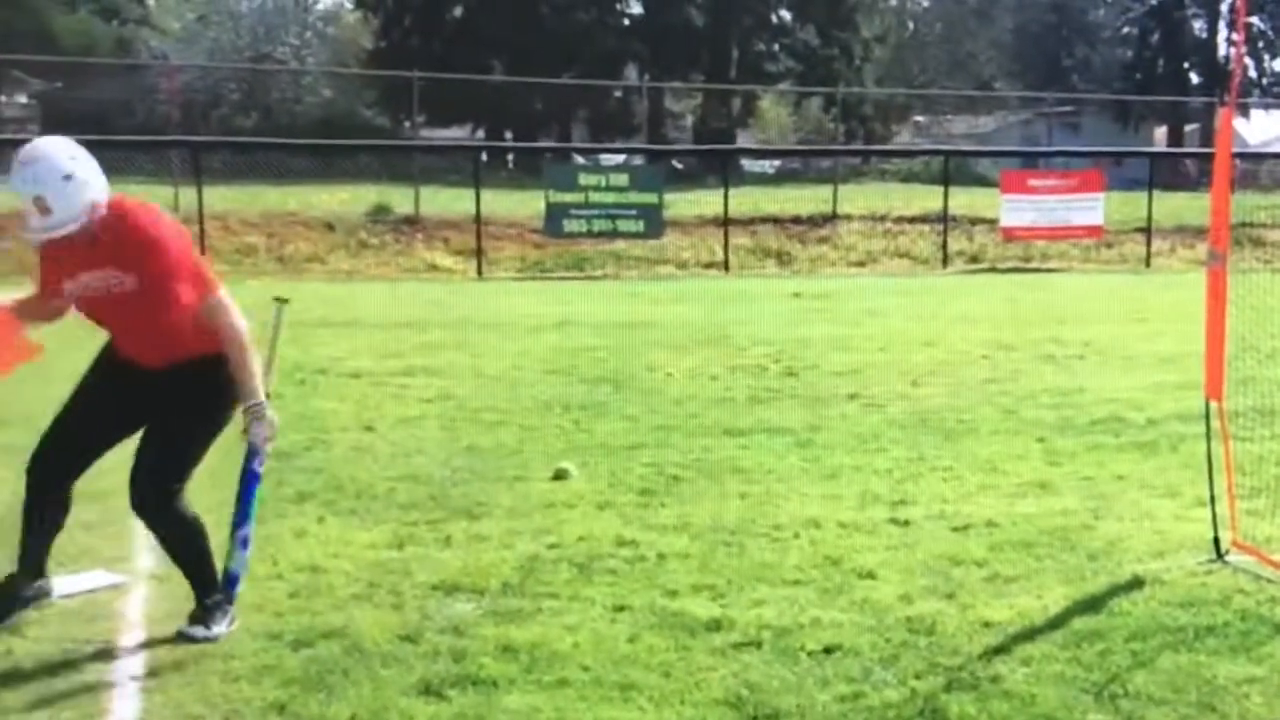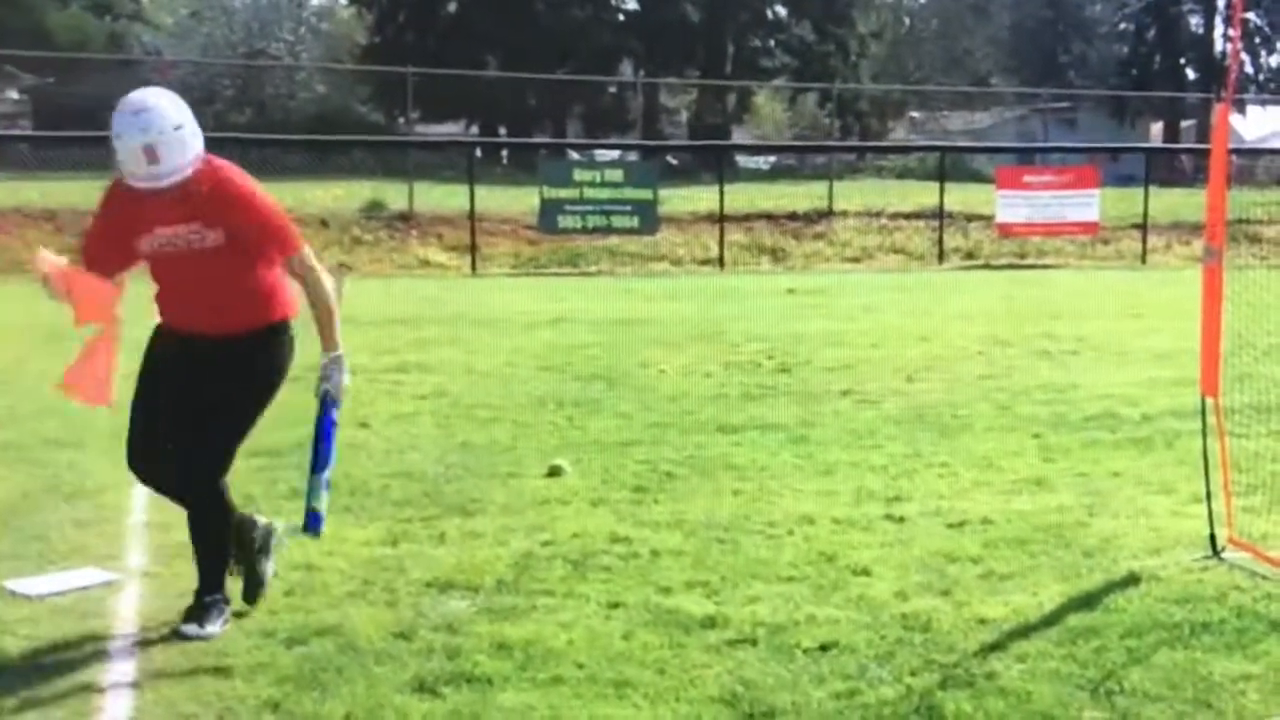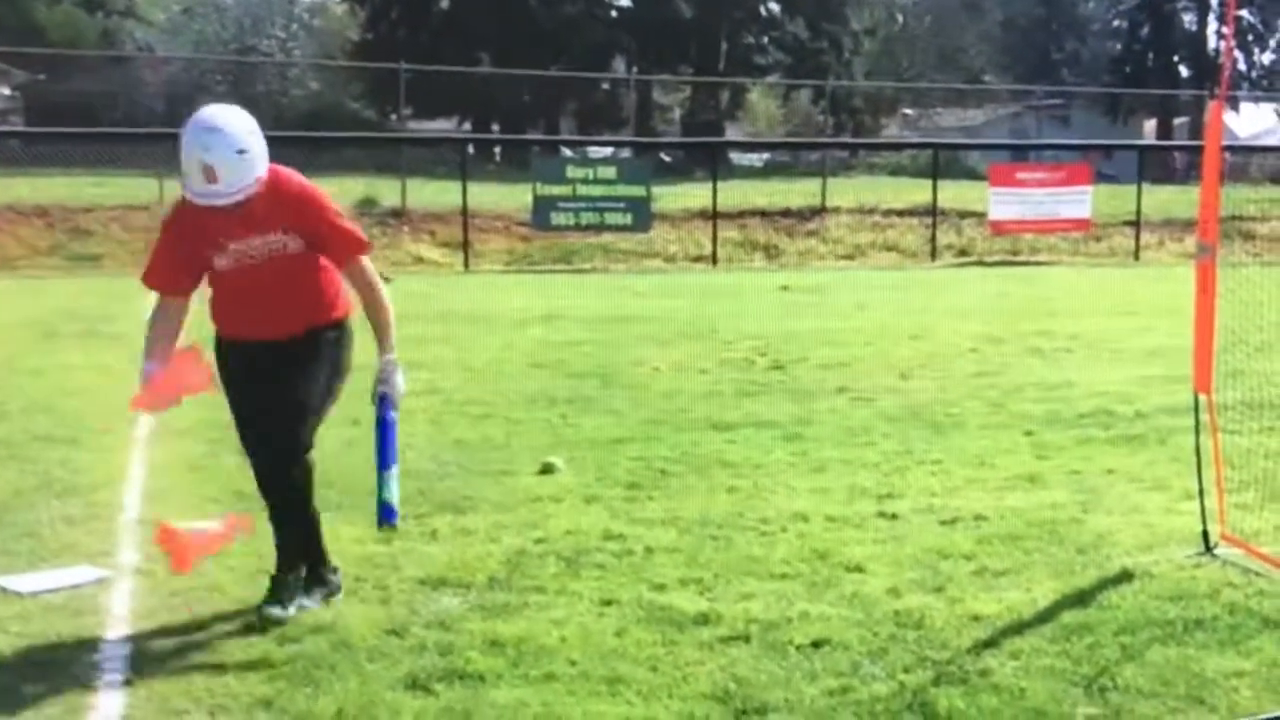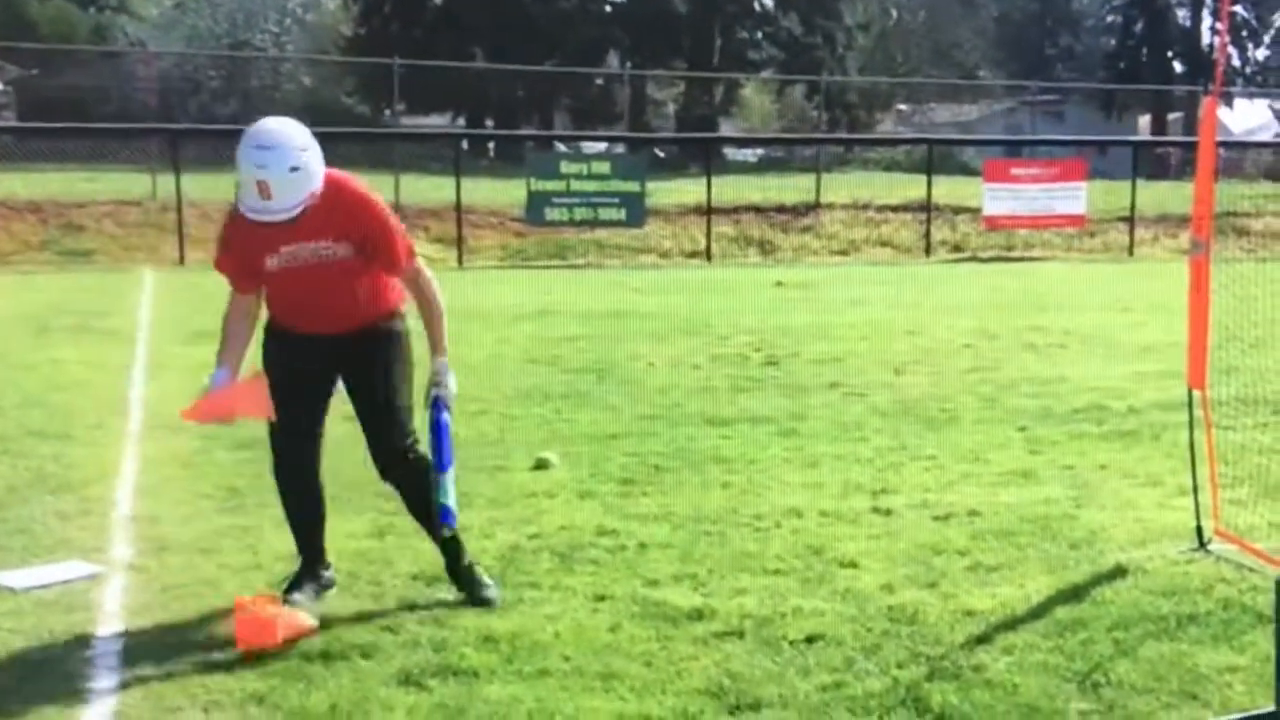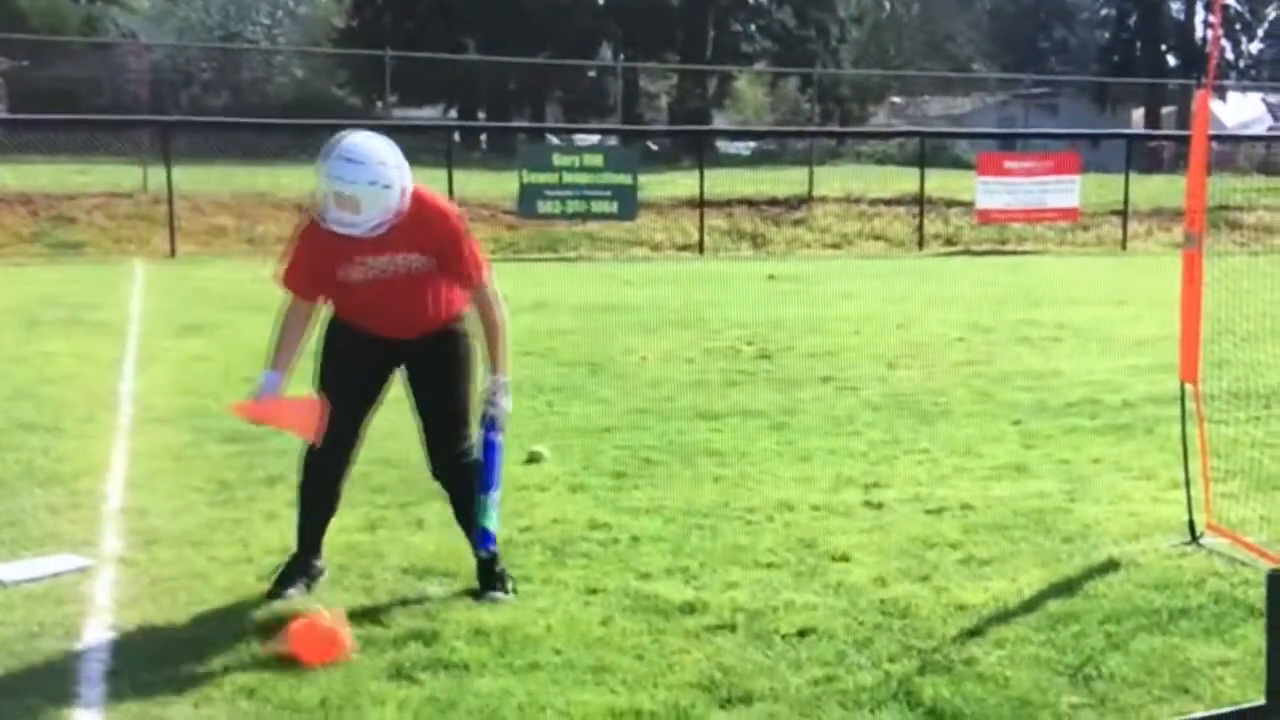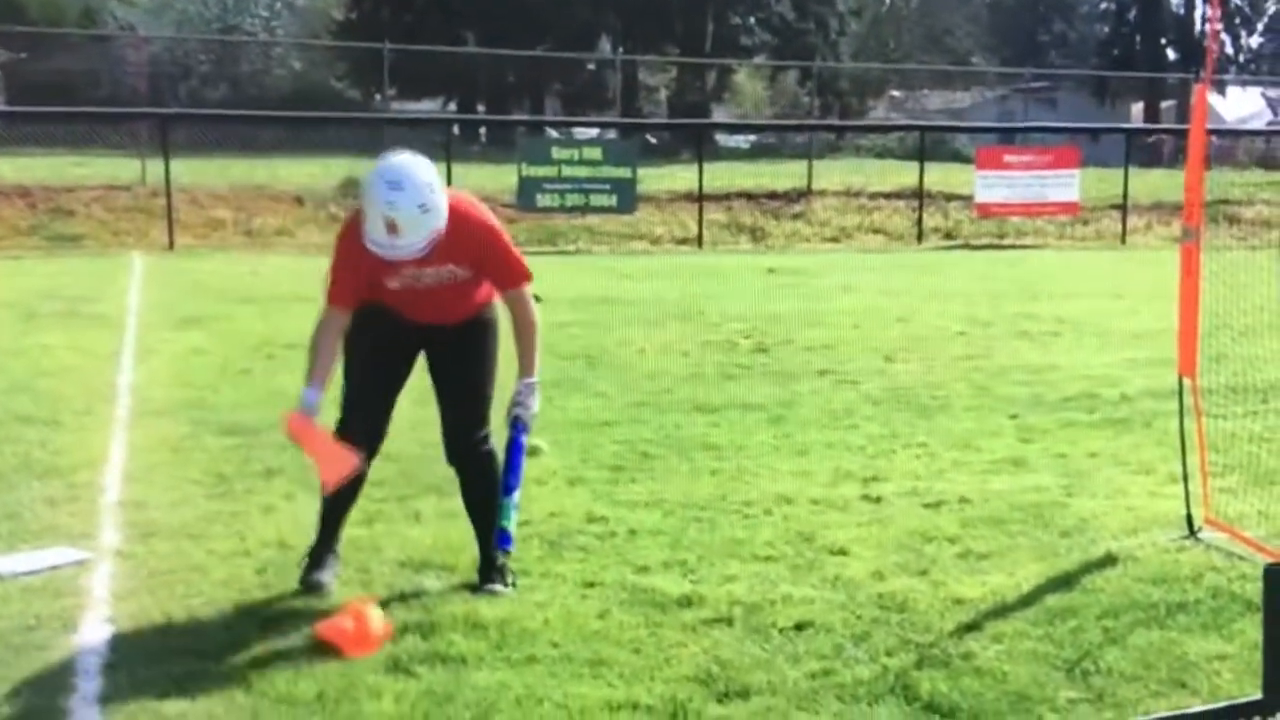
dt=0.2s
person 1, frame 1
left shoulder: (148, 233)
right shoulder: (57, 244)
left elbow: (222, 315)
right elbow: (52, 303)
left wrist: (255, 405)
left hip: (203, 371)
right hip: (132, 362)
left knee: (154, 493)
right knee: (49, 464)
left ankle: (215, 600)
person 1, frame 2
left shoulder: (233, 192)
right shoulder: (124, 199)
left elbow: (308, 271)
right elbow: (96, 274)
left wrist: (333, 356)
left hip: (254, 342)
right hip: (182, 337)
left knee: (195, 469)
right knee: (149, 458)
left ankle: (212, 595)
right ankle: (244, 534)
person 1, frame 3
left shoulder: (300, 199)
right shoulder: (188, 218)
left elbow: (364, 277)
right elbow: (172, 302)
left wrist: (388, 360)
right wrist: (153, 368)
left hip: (316, 337)
right hip: (243, 349)
left knee: (287, 445)
right knee: (273, 466)
left ankle: (289, 574)
right ankle: (317, 571)
person 1, frame 4
left shoulder: (355, 204)
right shoulder: (245, 222)
left elbow: (418, 278)
right elbow: (243, 298)
left wrist: (441, 363)
right wrist: (224, 373)
left hip: (373, 331)
right hip: (297, 340)
left knee: (396, 451)
right knee: (291, 458)
left ankle: (458, 562)
right ankle: (313, 567)
person 1, frame 5
left shoulder: (436, 218)
right shoulder: (322, 229)
left elbow: (485, 295)
right elbow: (302, 306)
left wrist: (498, 379)
right wrist: (274, 378)
left hip: (436, 334)
right hip: (357, 334)
left knee: (455, 455)
right knee: (327, 447)
left ankle: (490, 564)
right ankle: (306, 558)
person 1, frame 6
left shoulder: (475, 225)
right shoulder: (361, 233)
left elbow: (520, 301)
right elbow: (336, 316)
left wrist: (528, 382)
right wrist: (313, 394)
left hip: (464, 321)
right hip: (385, 316)
left knee: (469, 441)
right knee: (358, 430)
left ankle: (493, 557)
right ankle: (324, 546)
